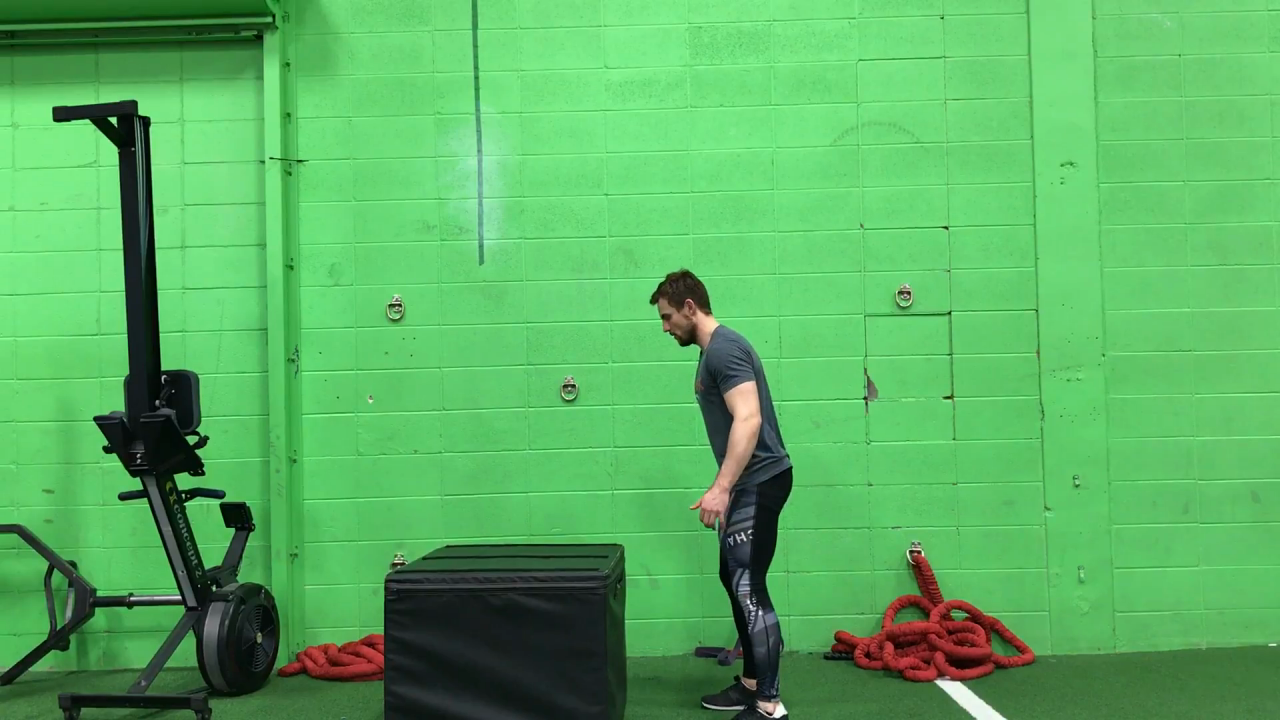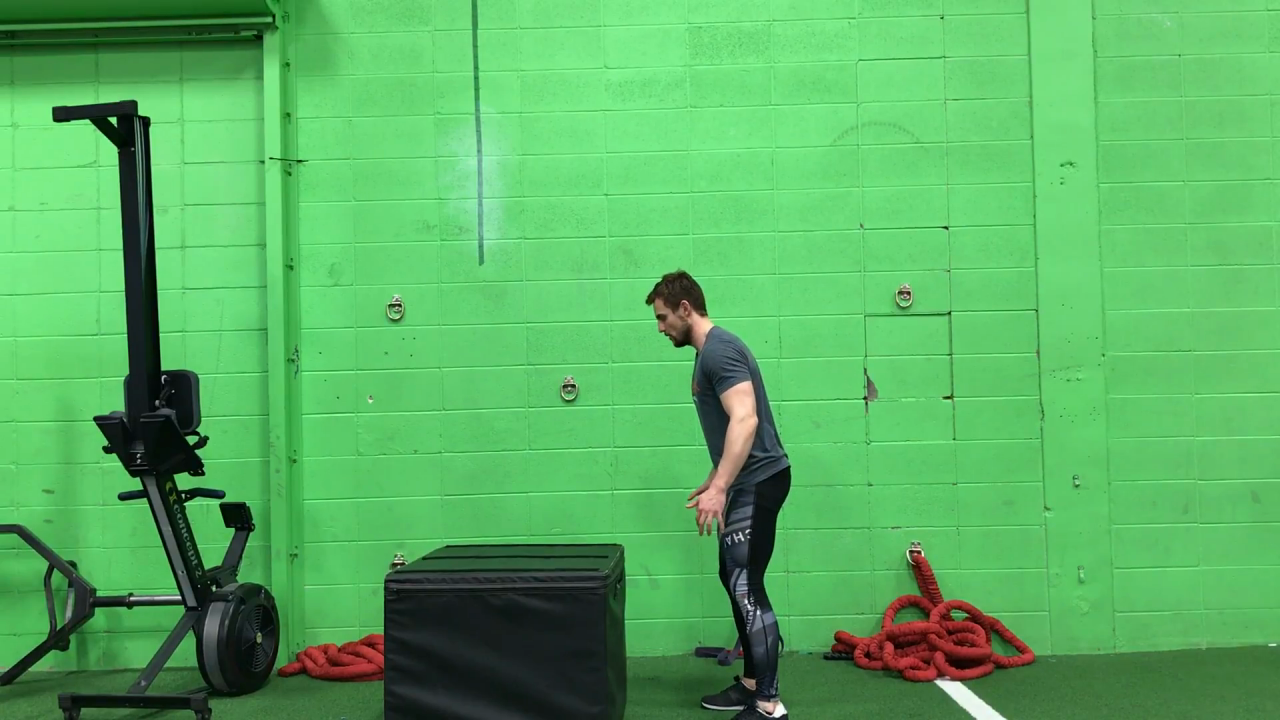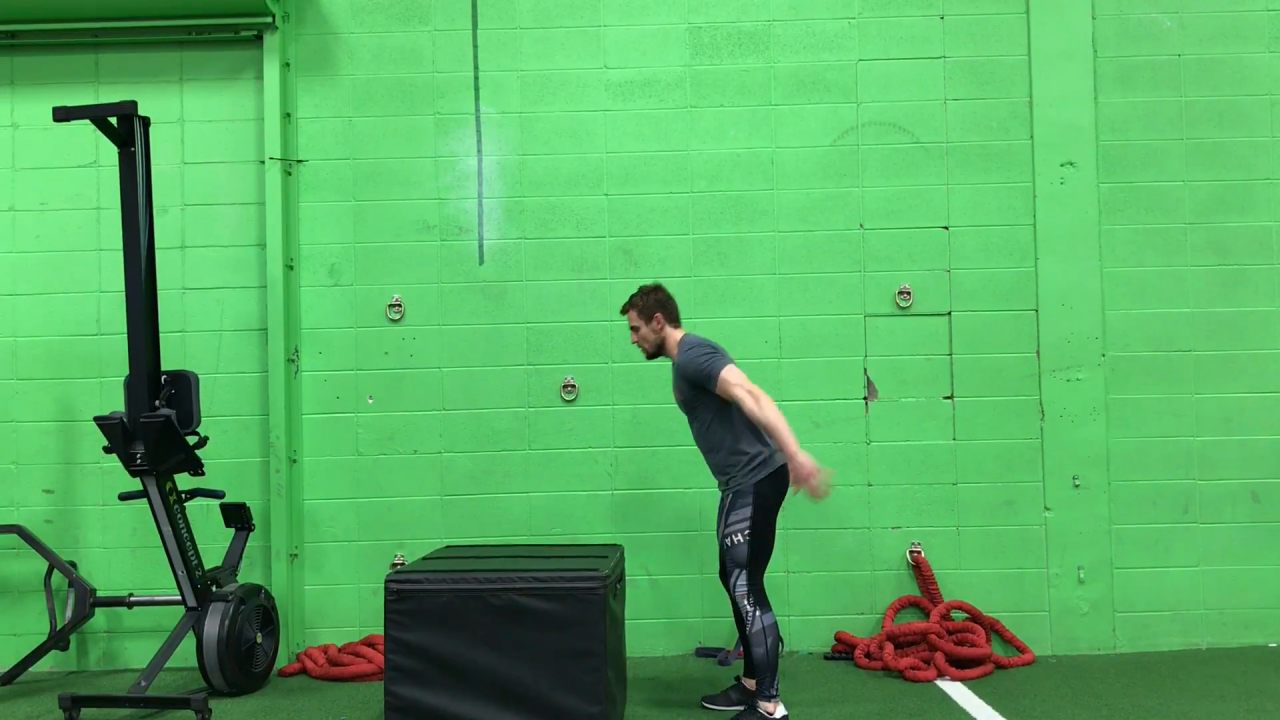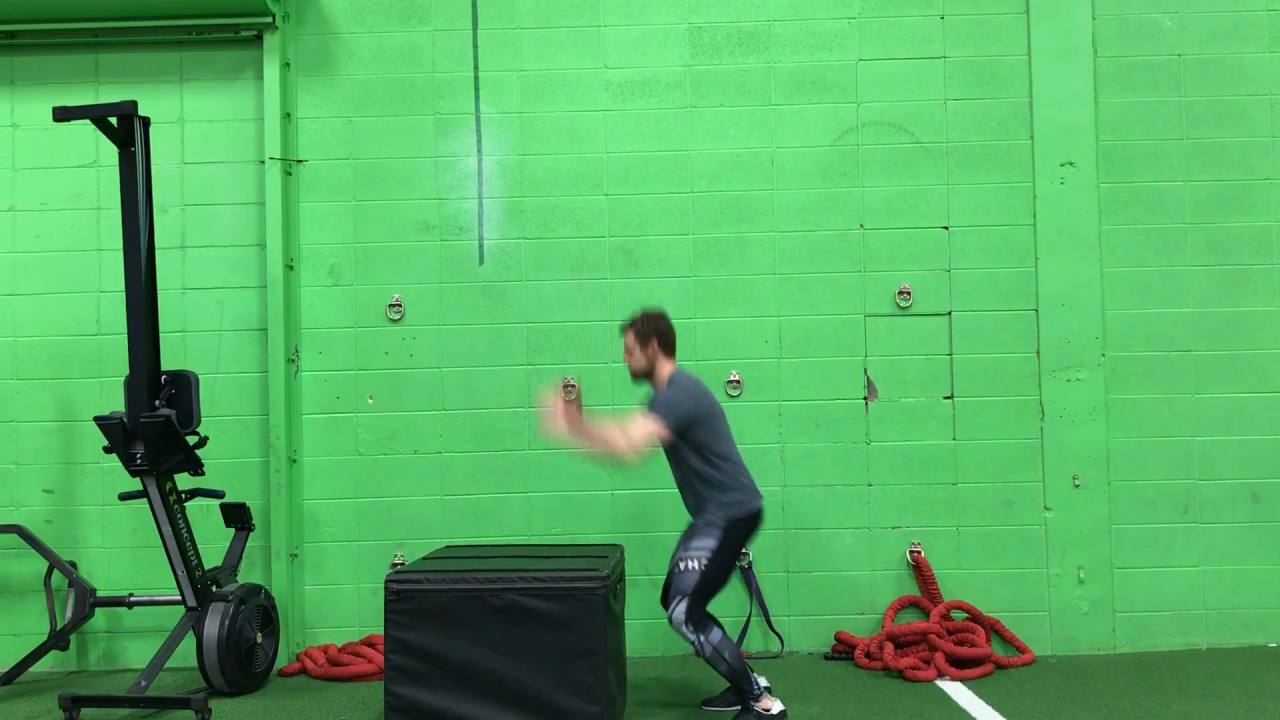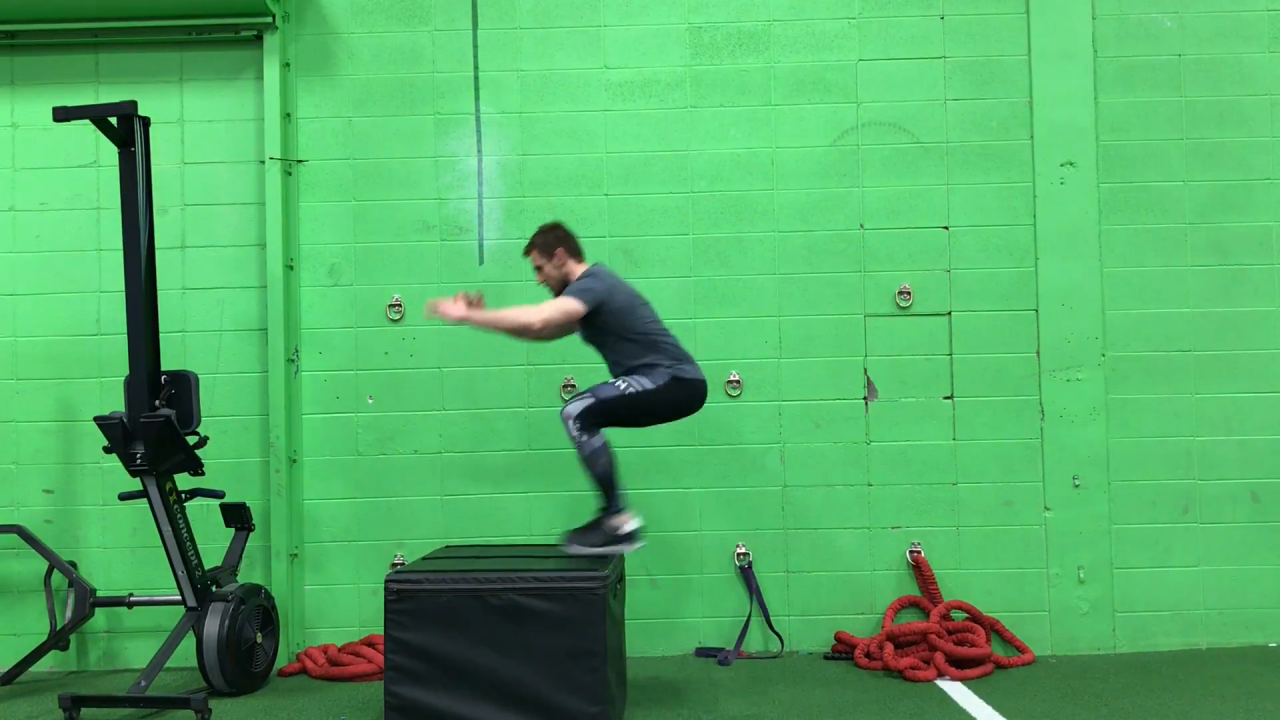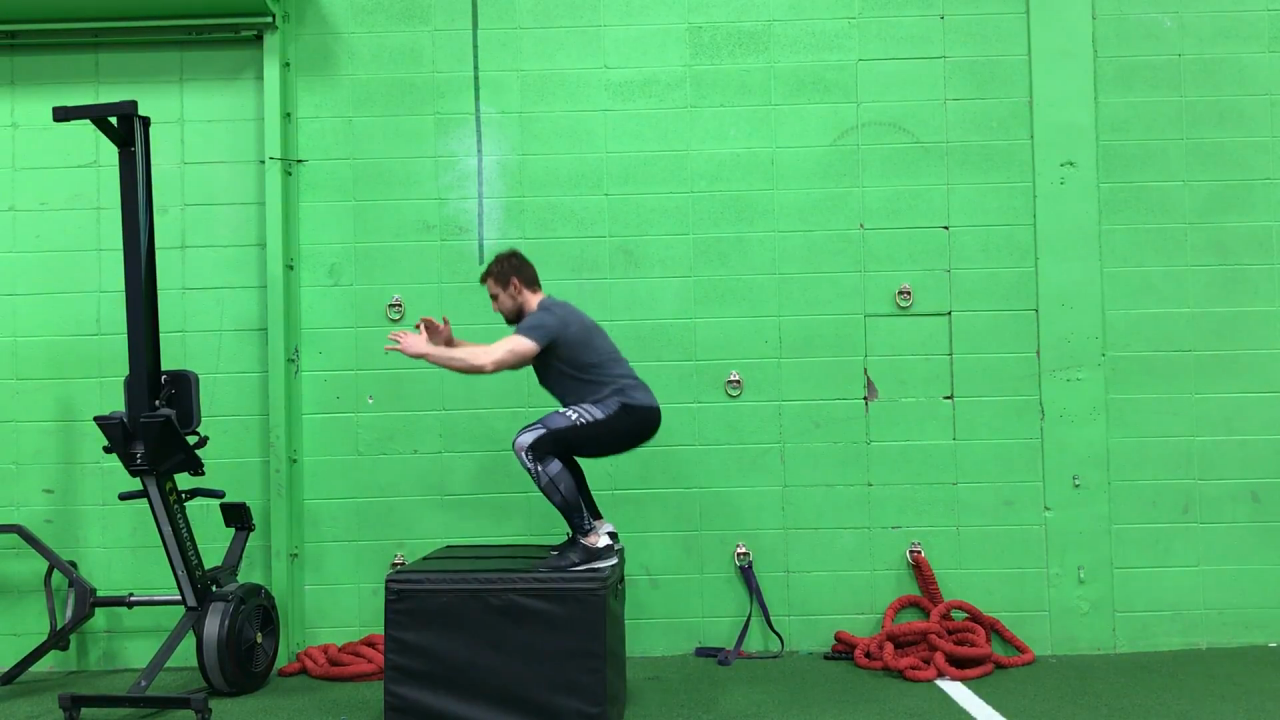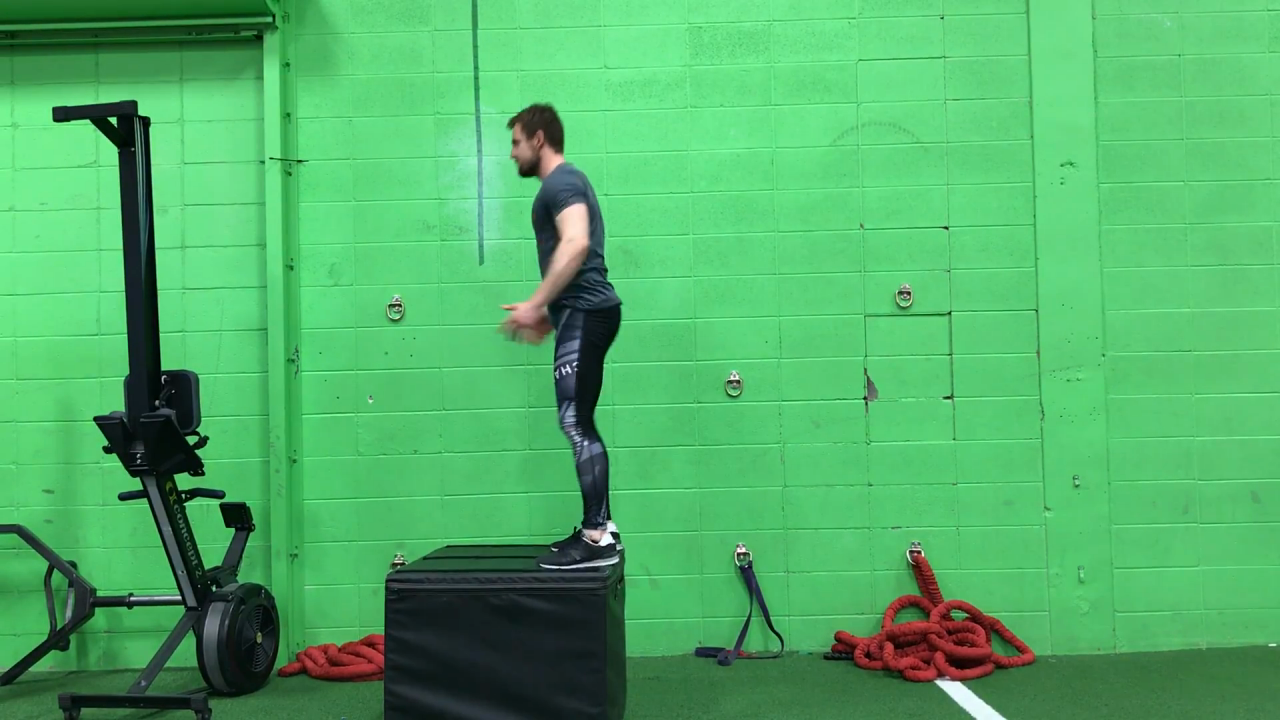
dt=0.4s
person 1, frame 1
left shoulder: (724, 349)
right shoulder: (714, 350)
left elbow: (748, 421)
left wrist: (721, 488)
right wrist: (724, 483)
left hip: (758, 483)
right hip: (746, 483)
left knee: (747, 588)
right knee: (734, 582)
right ankle: (751, 683)
person 1, frame 2
left shoulder: (719, 350)
right shoulder: (709, 351)
left elbow: (745, 421)
left wrist: (718, 489)
right wrist: (713, 480)
left hip: (757, 482)
right hip: (746, 482)
left knee: (746, 588)
right knee: (735, 583)
right ankle: (752, 684)
person 1, frame 3
left shoulder: (692, 356)
right shoulder: (688, 358)
left elbow: (751, 396)
right elbow: (746, 403)
left wrist: (794, 453)
right wrist: (787, 459)
left hip: (754, 482)
right hip: (742, 482)
left knee: (746, 589)
right knee: (735, 582)
right ankle: (752, 684)
person 1, frame 4
left shoulder: (679, 395)
right shoulder: (672, 391)
left elbow: (627, 446)
right elbow: (628, 435)
left wrist: (568, 429)
right wrist: (581, 422)
left hip: (730, 515)
right hip: (717, 513)
left knee: (684, 613)
right knee: (680, 602)
right ankle: (747, 683)
person 1, frame 5
left shoulder: (592, 284)
right shoulder: (591, 286)
left elbow: (534, 320)
right elbow: (544, 330)
left wrist: (468, 316)
right wrist: (481, 313)
left hip: (676, 383)
right hip: (668, 381)
left knee: (577, 413)
right knee: (585, 414)
left ankle: (619, 521)
right ankle: (615, 517)
person 1, frame 6
left shoulder: (546, 320)
right shoulder: (550, 316)
left elbow: (487, 362)
right elbow: (501, 357)
left wrist: (425, 352)
right wrist: (450, 344)
left hip: (630, 413)
right hip: (630, 411)
left knee: (530, 443)
right knee: (545, 444)
left ankle: (592, 541)
right ankle: (597, 530)
person 1, frame 7
left shoulder: (561, 181)
right shoulder: (566, 183)
left elbow: (575, 244)
left wrist: (537, 304)
right wrist: (548, 313)
left hip: (584, 313)
right hip: (585, 312)
left knee: (575, 421)
right knee: (579, 421)
left ankle: (596, 537)
right ankle: (600, 527)
